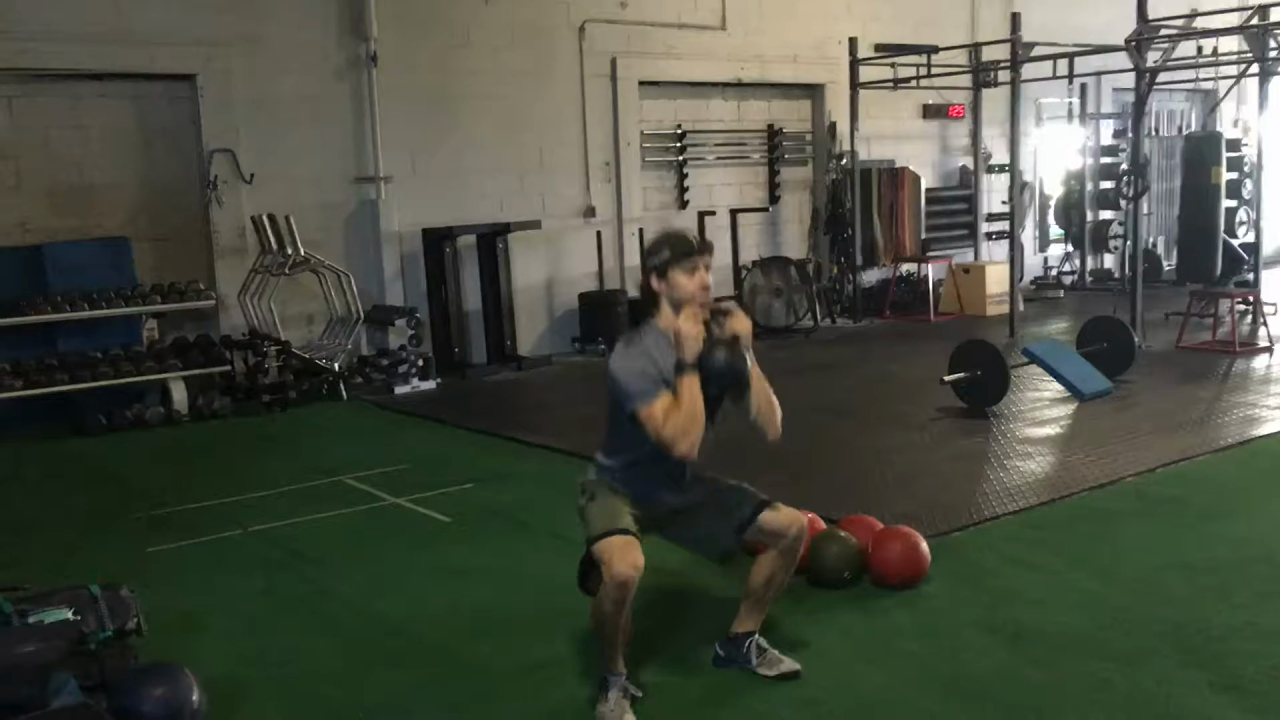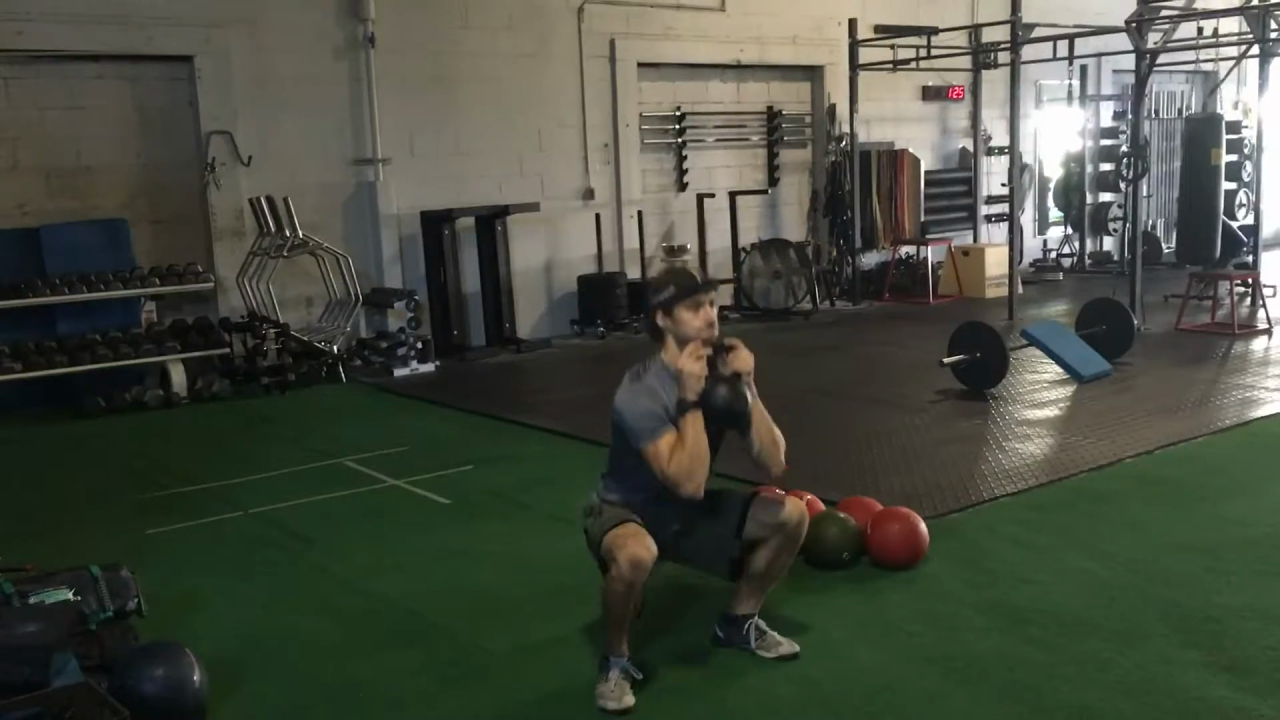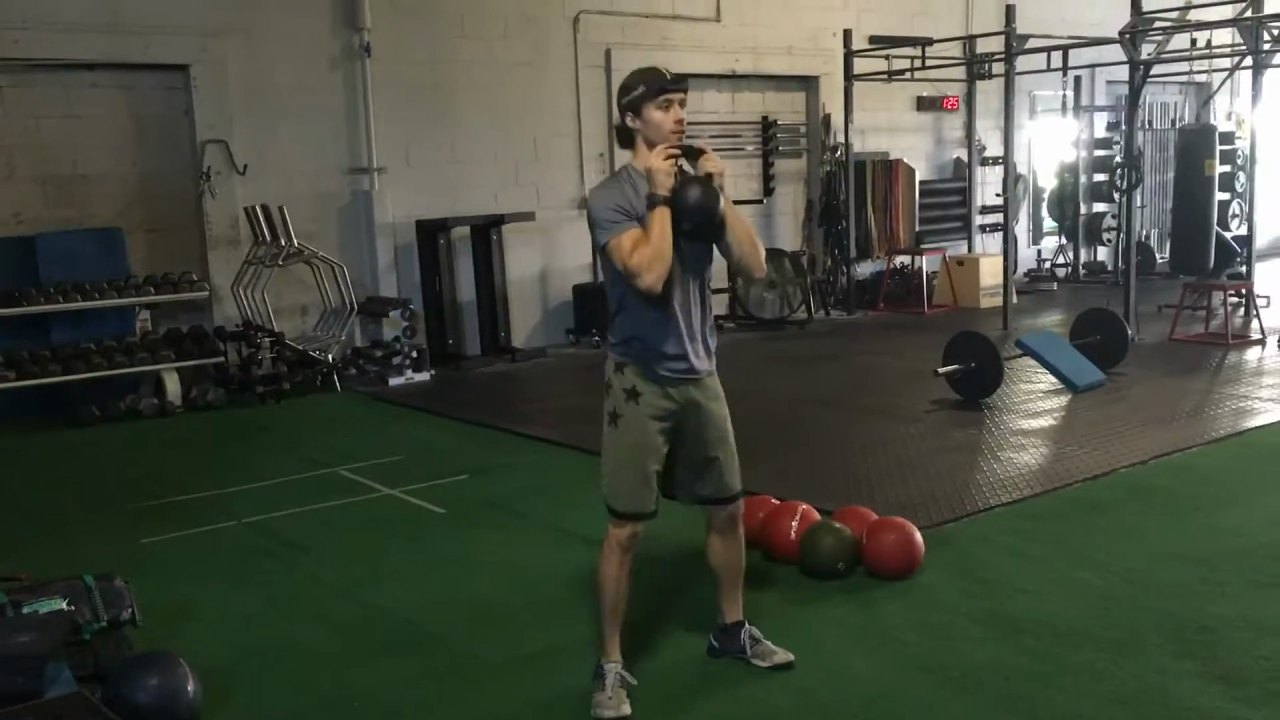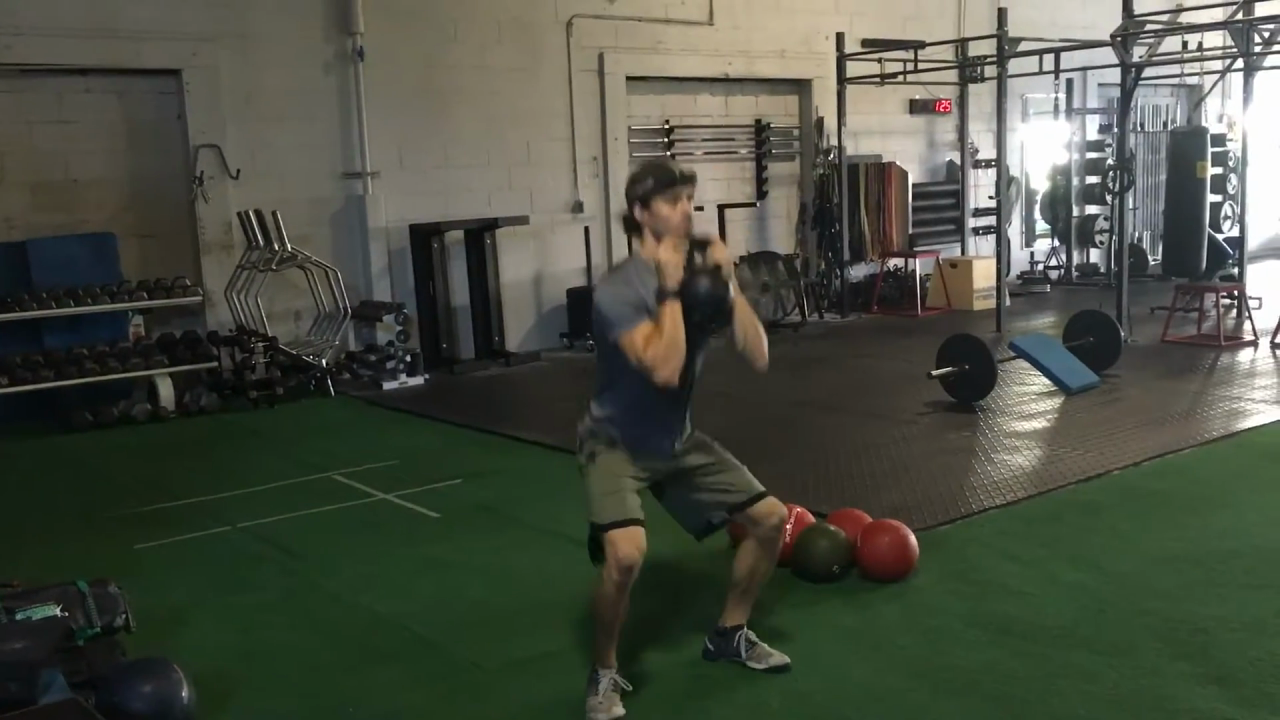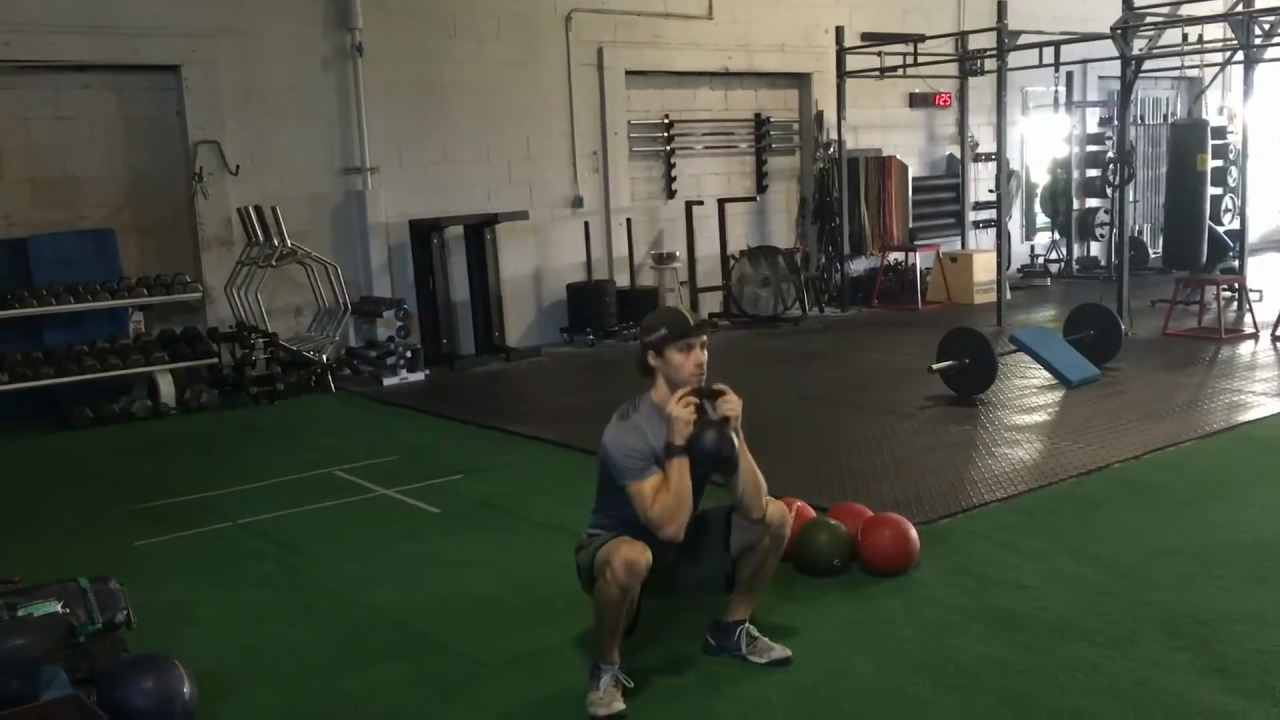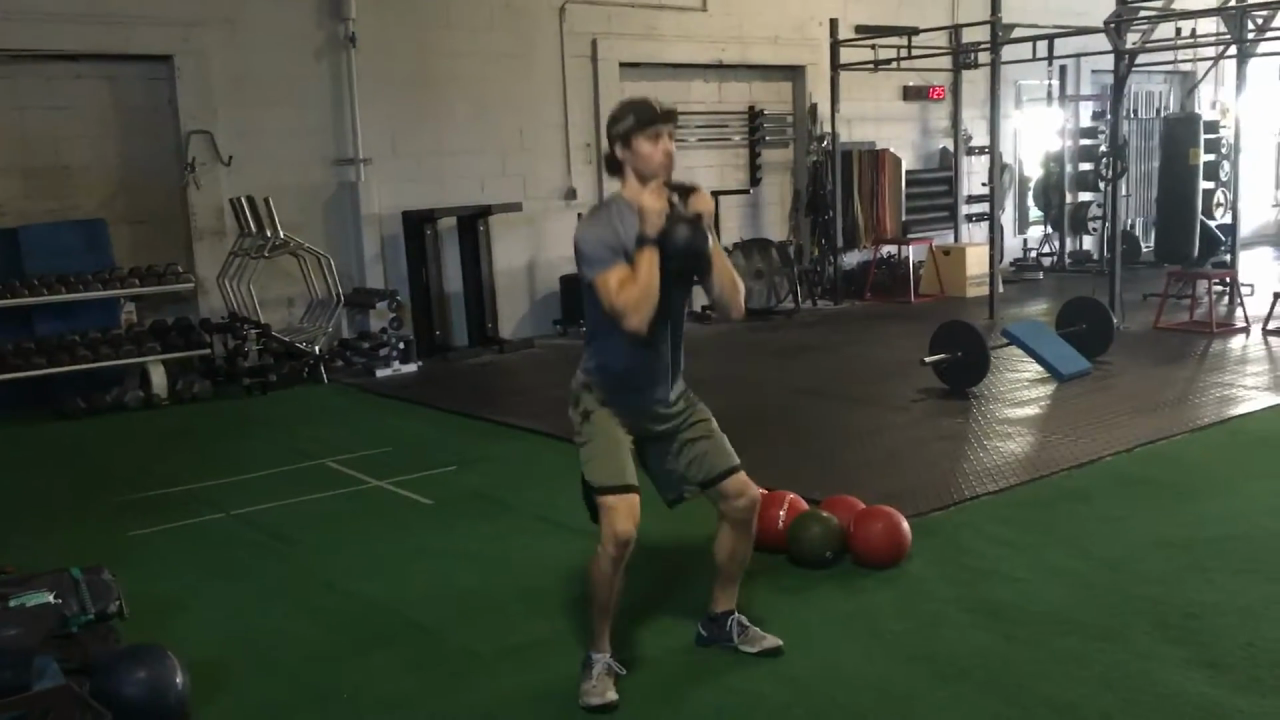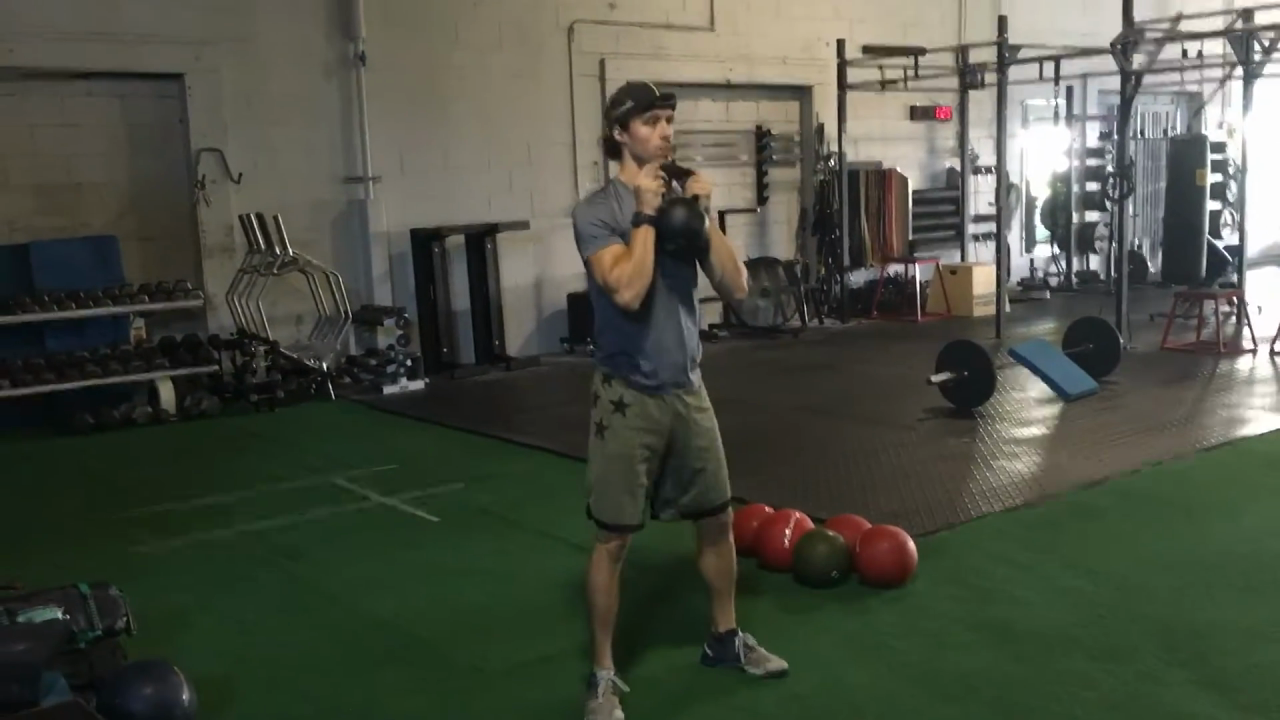
dt=0.5s
person 1, frame 1
left shoulder: (718, 338)
right shoulder: (634, 356)
left elbow: (771, 426)
right elbow: (684, 443)
left wrist: (744, 351)
right wrist: (687, 360)
left hip: (683, 488)
right hip: (618, 490)
left knee: (790, 529)
right knee: (623, 570)
left ankle: (740, 641)
right ankle: (614, 679)
person 1, frame 2
left shoulder: (723, 373)
right shoulder: (640, 392)
left elbow: (774, 462)
right elbow: (688, 481)
left wrist: (748, 387)
right wrist: (691, 398)
left hip: (687, 512)
right hip: (624, 510)
left knee: (790, 517)
right knee: (636, 559)
left ankle: (738, 620)
right ankle: (615, 660)
person 1, frame 3
left shoulder: (696, 184)
right shoulder: (611, 196)
left elbow: (755, 266)
right elbow: (650, 275)
left wrist: (719, 195)
right wrist: (659, 196)
left hip: (699, 378)
right hip: (639, 383)
left knee: (726, 515)
right knee: (626, 530)
left ankle: (731, 631)
right ankle: (610, 666)
person 1, frame 4
right shoulder: (618, 289)
left elbow: (758, 357)
right elbow: (663, 370)
left wrist: (727, 283)
right wrist: (668, 289)
left hip: (678, 443)
right hip: (614, 446)
left knee: (771, 518)
right knee: (626, 553)
left ankle: (729, 636)
right ankle: (604, 673)
person 1, frame 5
left shoulder: (712, 411)
right shoulder: (628, 432)
left elbow: (754, 508)
right elbow: (669, 526)
left wrist: (735, 433)
right wrist: (677, 442)
left hip: (683, 547)
right hip: (613, 542)
left knee: (775, 518)
right knee: (631, 560)
left ankle: (730, 629)
right ankle: (606, 668)
person 1, frame 6
left shoulder: (682, 211)
right shoulder: (600, 226)
left elbow: (733, 305)
right elbow: (635, 316)
left wrist: (706, 234)
right wrist: (650, 235)
left hip: (671, 398)
right hip: (607, 401)
left knee: (743, 501)
right knee: (621, 527)
left ankle: (721, 621)
right ankle: (599, 657)
person 1, frame 7
left shoulder: (681, 197)
right shoulder: (597, 210)
left elbow: (735, 287)
right elbow: (626, 291)
left wrist: (703, 217)
right wrist: (645, 214)
left hip: (688, 391)
right hip: (628, 396)
left knee: (717, 523)
right knee: (613, 541)
left ankle: (725, 640)
